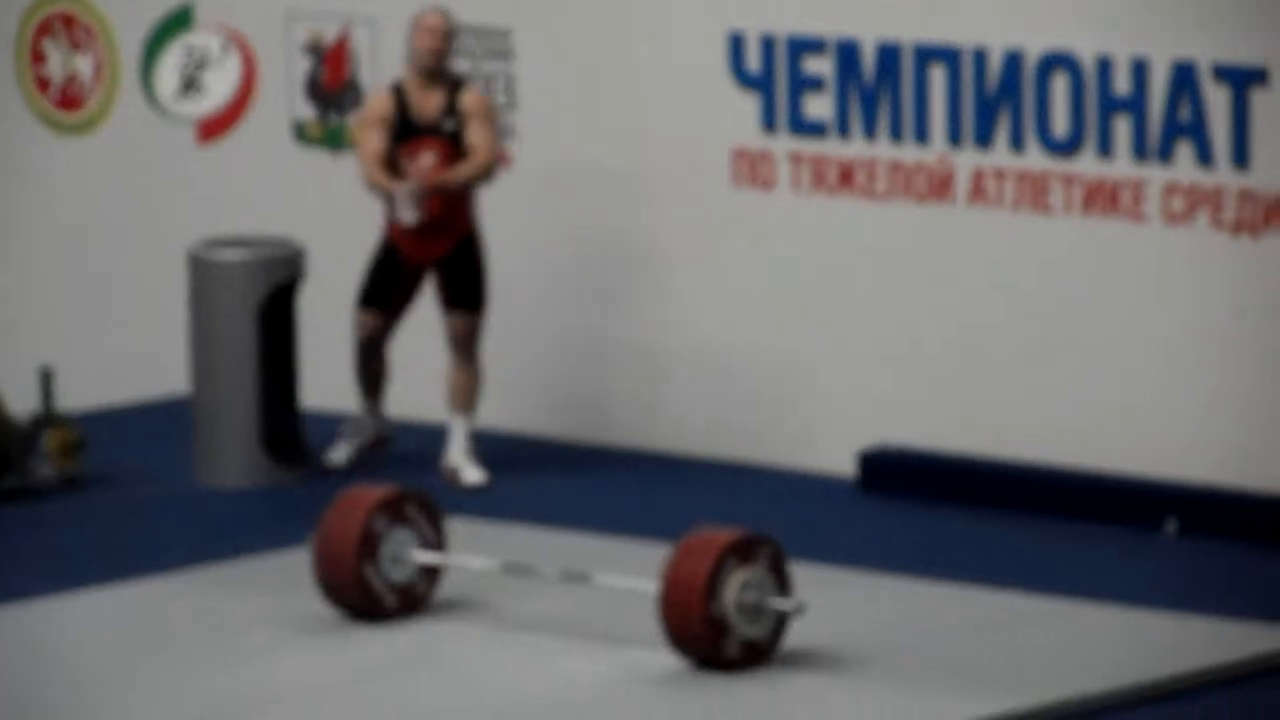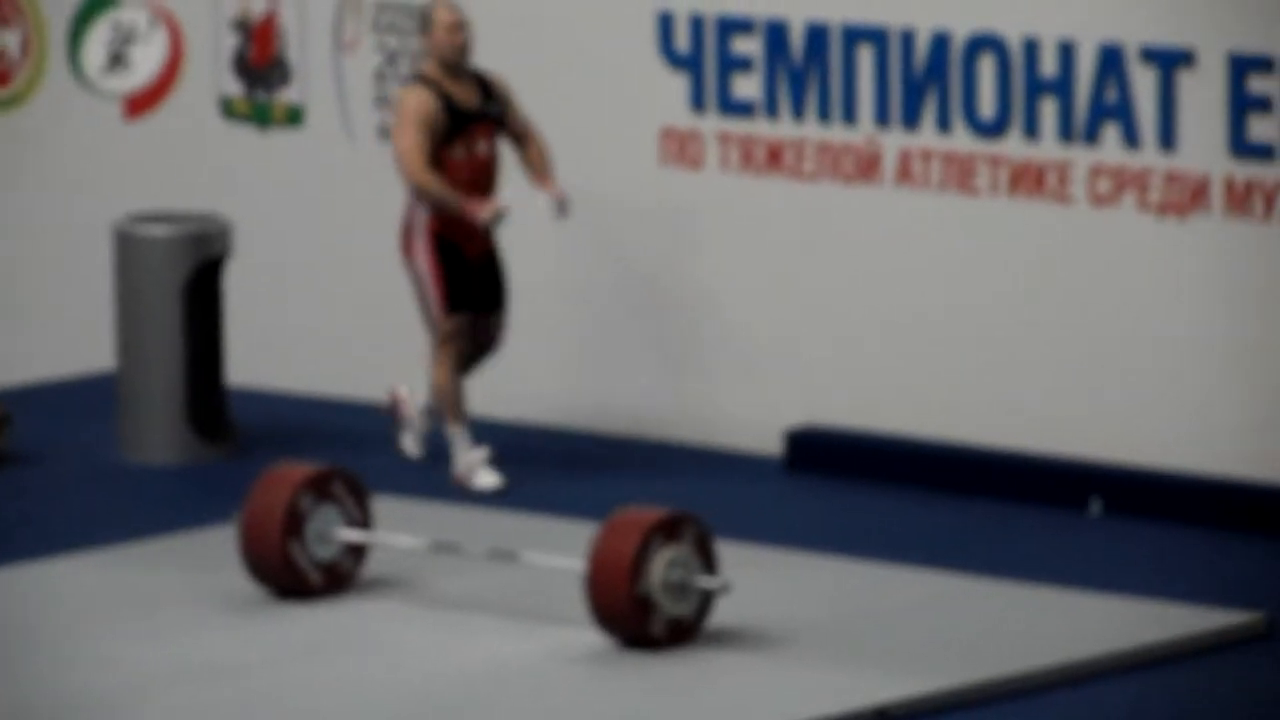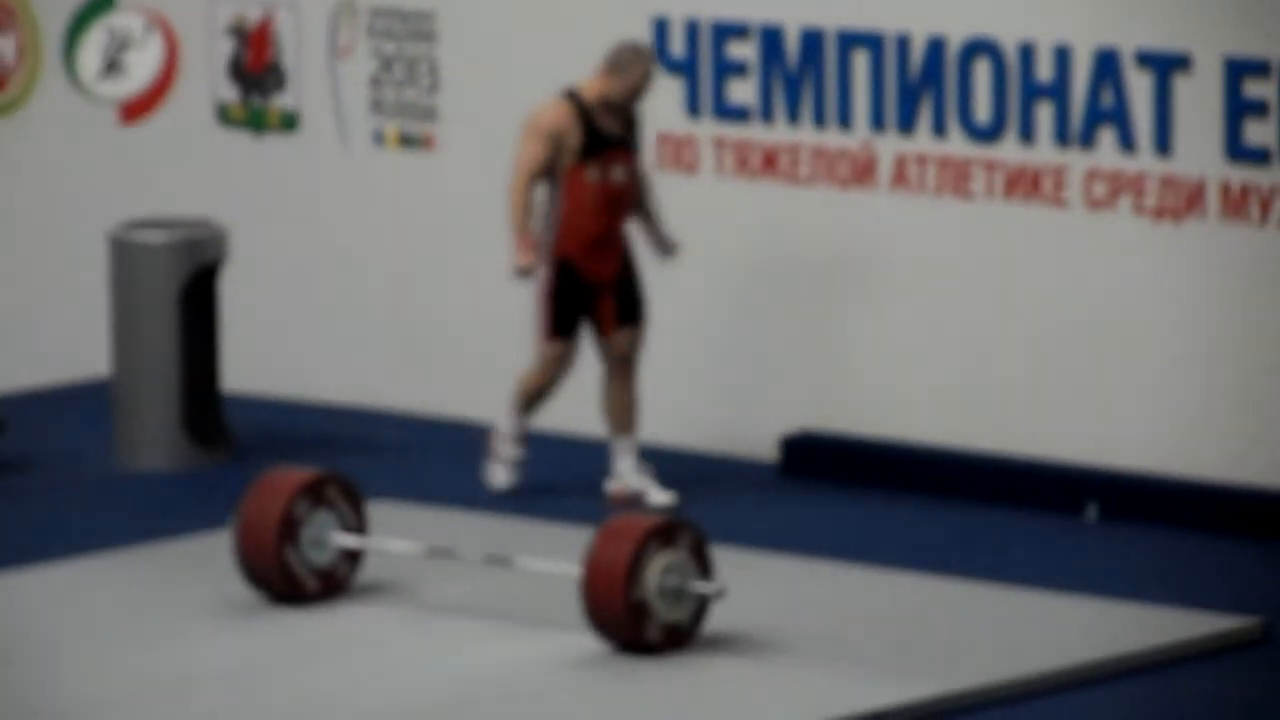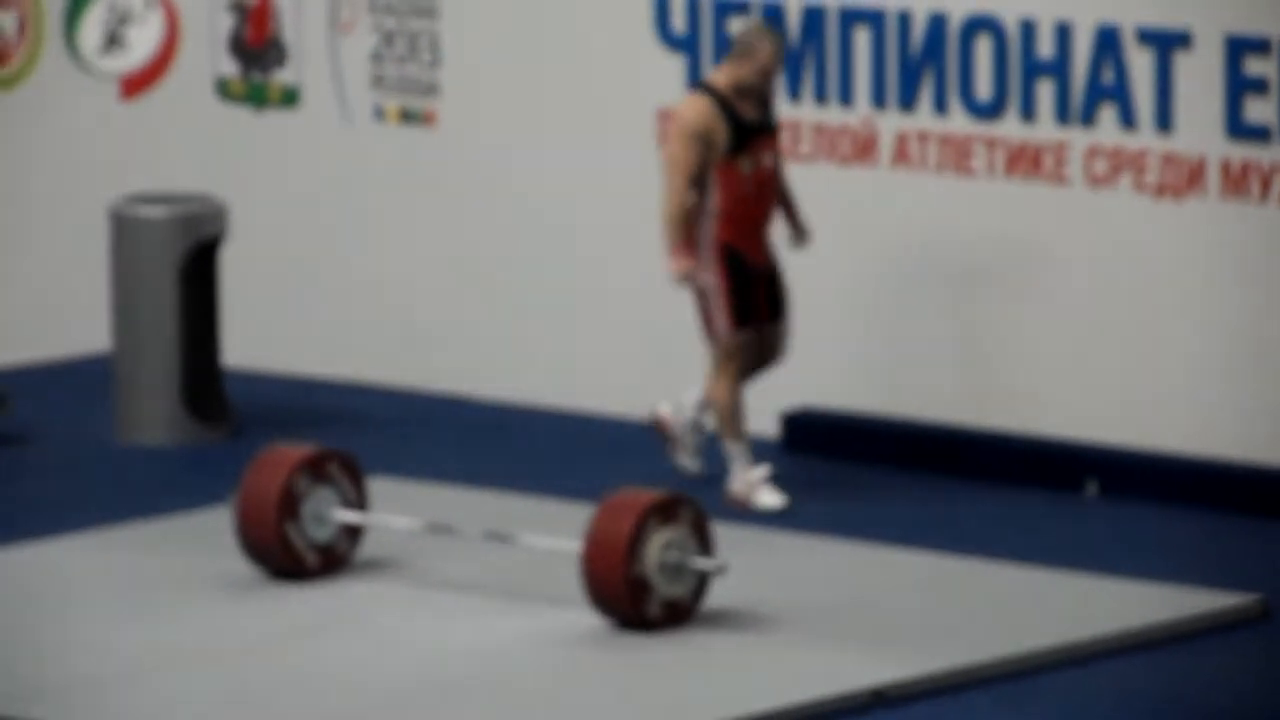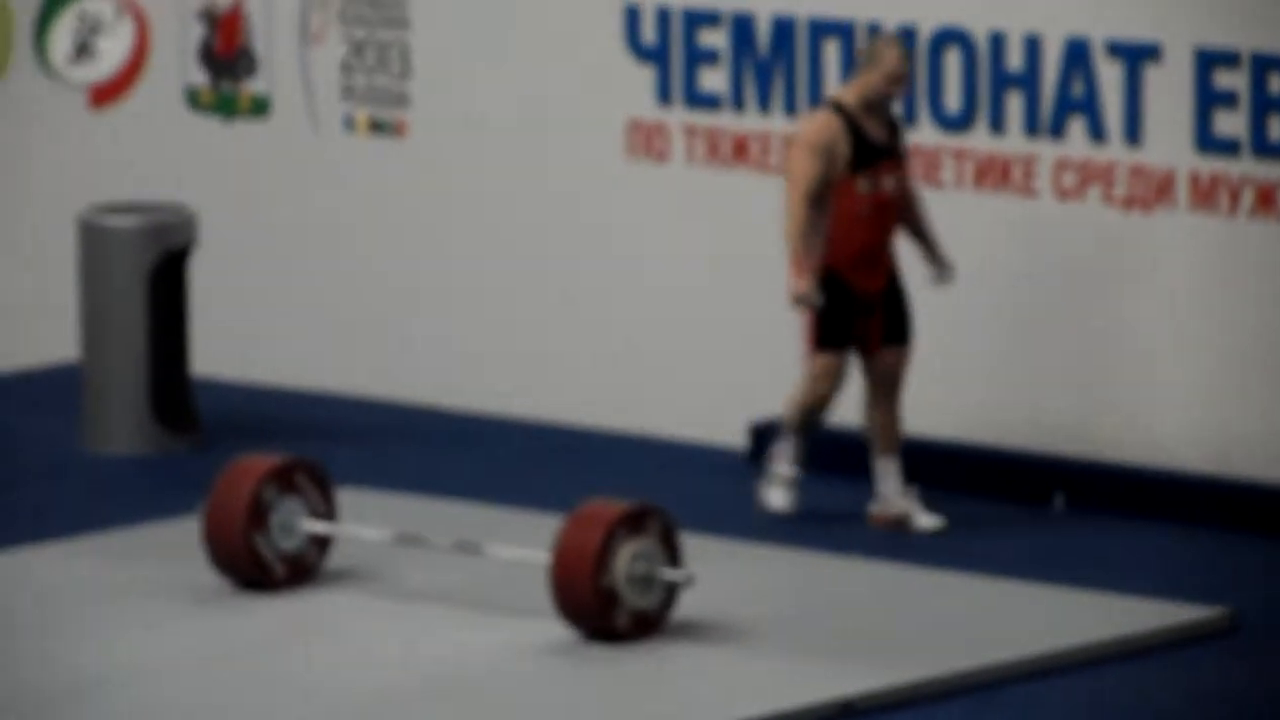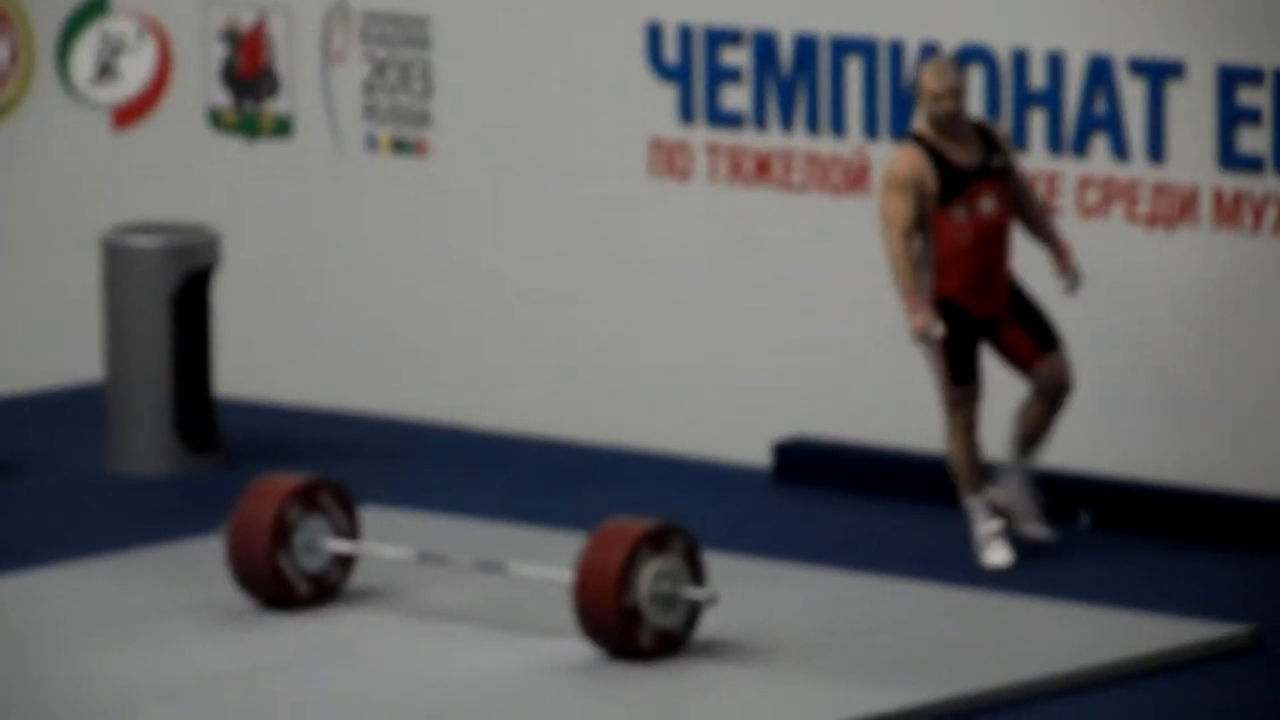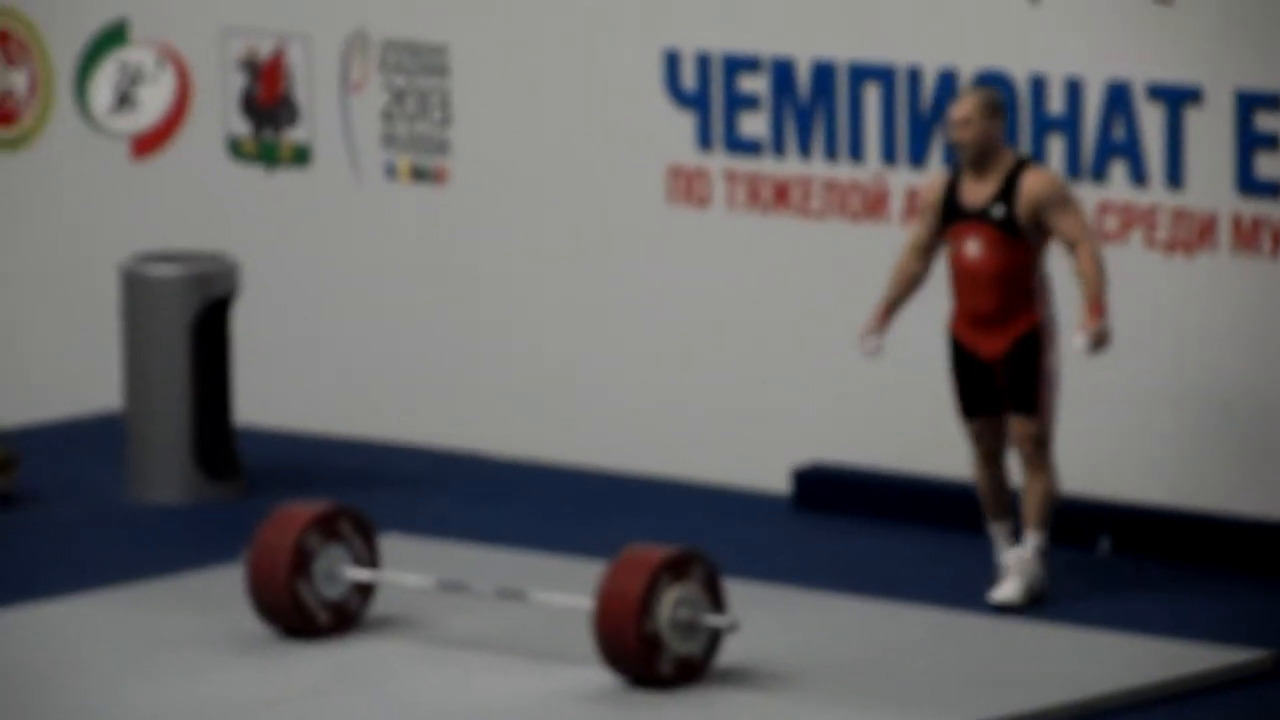
dt=0.7s
person 1, frame 1
left shoulder: (470, 100)
right shoulder: (381, 105)
left elbow: (486, 162)
right elbow: (372, 170)
left wrist: (431, 183)
right wrist: (400, 191)
left hip: (458, 237)
right hip: (402, 237)
left knee: (464, 341)
right knee: (367, 334)
left ankle: (459, 449)
right ankle: (370, 422)
person 1, frame 2
left shoulder: (490, 86)
right shoulder: (418, 100)
left elbow: (526, 138)
right elbow: (415, 171)
left wrist: (547, 184)
right wrist: (470, 208)
left hip: (474, 233)
right hip: (434, 233)
left knee: (486, 337)
right knee: (449, 338)
left ankle: (415, 404)
right ankle: (464, 454)
person 1, frame 3
left shoulder: (627, 117)
right shoulder: (557, 117)
right elbow: (523, 180)
left wrist: (654, 229)
right wrist: (523, 245)
left hip: (613, 255)
right hip: (564, 256)
left knee: (624, 356)
right knee: (554, 362)
left ankle: (627, 474)
right ankle: (509, 434)
person 1, frame 4
left shoulder: (759, 100)
right shoulder: (697, 112)
right elbow: (678, 187)
left wrist: (792, 215)
right wrist: (679, 254)
left hip: (755, 243)
right hip: (716, 249)
left knee: (769, 346)
right knee: (732, 354)
left ankle: (681, 414)
right ankle: (741, 473)
person 1, frame 5
left shoulder: (889, 124)
right shoulder: (824, 128)
left elbow: (901, 192)
right elbow: (799, 200)
left wrist: (931, 249)
right wrist: (800, 270)
left hip: (878, 271)
right hip: (830, 274)
left knee: (887, 378)
right knee: (825, 380)
left ankle: (891, 497)
right ankle: (784, 459)
person 1, frame 6
left shoulder: (990, 137)
right shoulder: (908, 162)
left elbow: (1022, 197)
right elbow: (897, 241)
left wrist: (1059, 250)
right wrist: (916, 308)
left hip: (1000, 286)
right hip: (947, 297)
left knee: (1056, 377)
right knee: (962, 410)
left ankle: (1012, 486)
right ankle: (983, 526)
person 1, frame 7
left shoulder: (1035, 185)
right shoulder: (939, 190)
left elbow: (1082, 244)
right elbow: (917, 255)
left wrist: (1095, 312)
right wrist: (883, 313)
left hip: (1024, 332)
right hip: (968, 334)
left knee: (1031, 446)
right knee: (986, 449)
left ankle: (1030, 566)
right ankle: (1005, 554)
